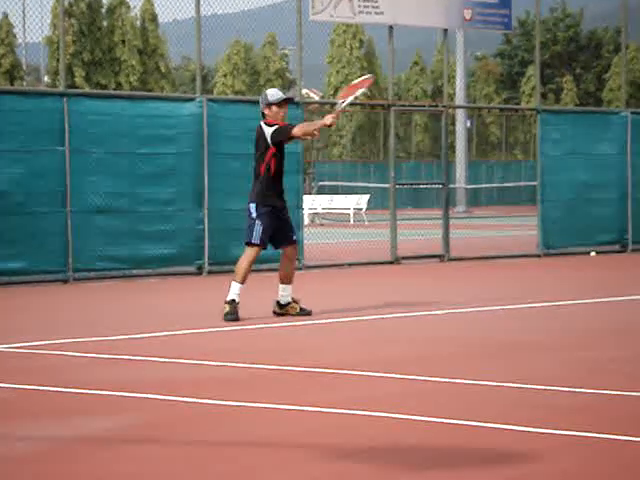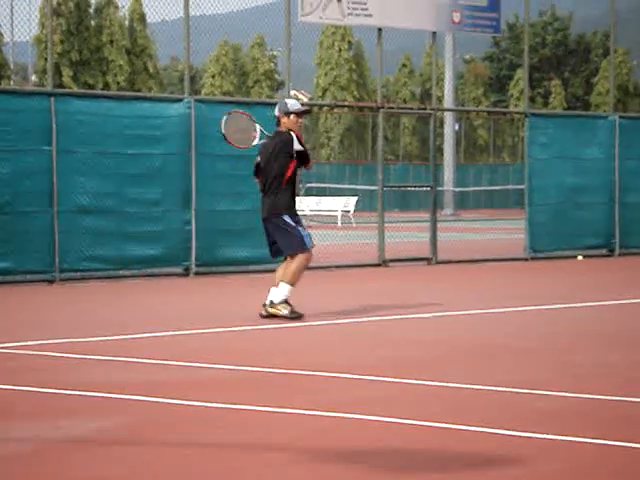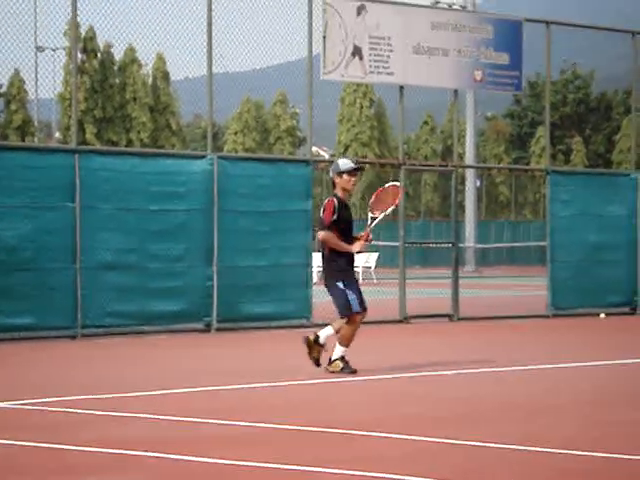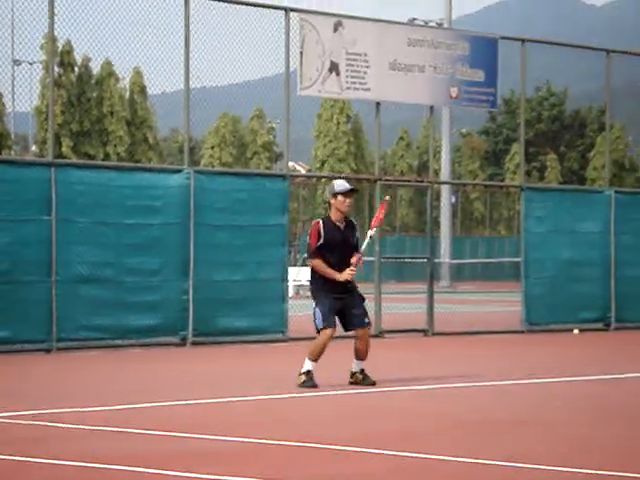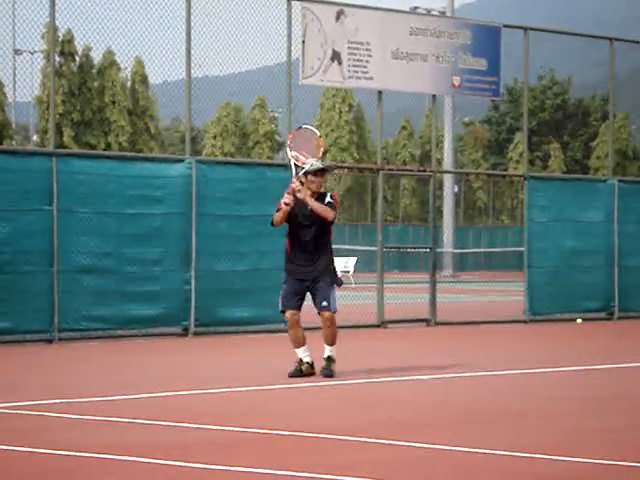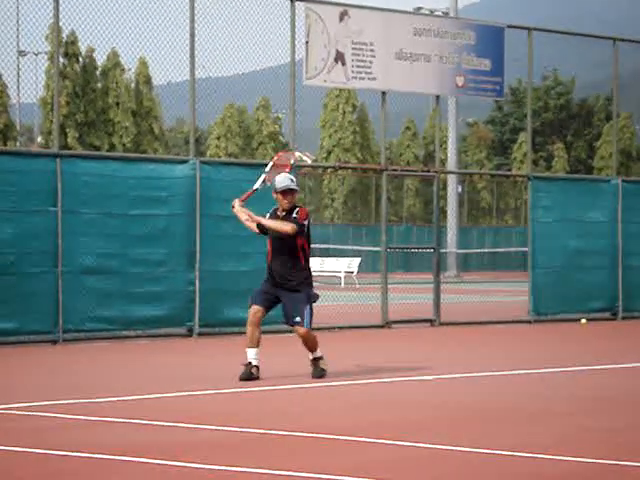
dt=0.5s
person 1, frame 1
left shoulder: (273, 131)
right shoulder: (264, 126)
right elbow: (297, 131)
left wrist: (307, 132)
right wrist: (322, 122)
left hip: (276, 202)
right hip: (261, 203)
left knee: (290, 250)
right knee: (253, 249)
left ankle: (285, 302)
right ankle: (232, 301)
person 1, frame 2
left shoulder: (265, 144)
right shoulder: (292, 137)
left elbow: (258, 177)
right elbow: (306, 164)
left hip: (268, 210)
right hip: (281, 209)
left knee: (291, 256)
right knee: (305, 252)
left ankle: (272, 304)
right ankle: (279, 301)
person 1, frame 3
left shoulder: (343, 204)
right shoulder: (332, 203)
right elbow: (323, 235)
left wrist: (359, 238)
right wrist: (350, 248)
left hip: (344, 269)
right hip: (337, 269)
left knee: (354, 316)
right knee: (355, 316)
left ankle: (317, 339)
right ankle: (337, 359)
person 1, frame 4
left shoulder: (352, 227)
right shoulder: (319, 226)
right elbow: (313, 260)
left wrist: (357, 260)
right wrist: (338, 276)
left hip: (348, 290)
right hip: (323, 289)
left knee: (364, 331)
right knee: (327, 332)
left ankle: (357, 372)
right ankle: (306, 372)
person 1, frame 5
left shoulder: (328, 199)
right shoulder: (289, 201)
left elbow: (330, 215)
right elbow: (276, 220)
left wrist: (306, 197)
right wrist: (285, 207)
left hip: (322, 270)
right hip: (295, 271)
left knee: (327, 315)
right knee: (291, 316)
left ankle: (329, 358)
right ankle: (305, 361)
person 1, frame 6
left shoulder: (300, 214)
right shoulder: (273, 214)
left elbow: (290, 228)
right elbow: (259, 229)
left wrist: (259, 218)
right wrist: (239, 212)
left hip: (298, 284)
right hip: (273, 281)
left knee: (302, 330)
right knee: (254, 313)
left ankle: (317, 357)
right ankle: (252, 364)
